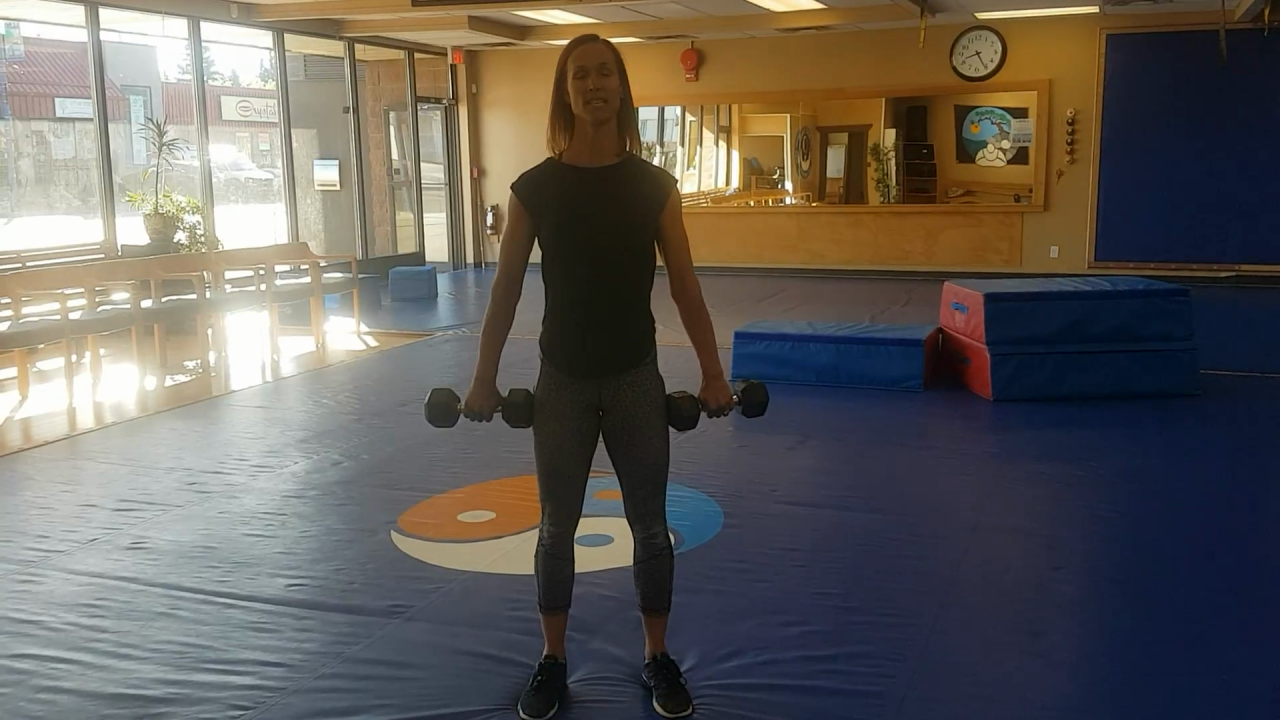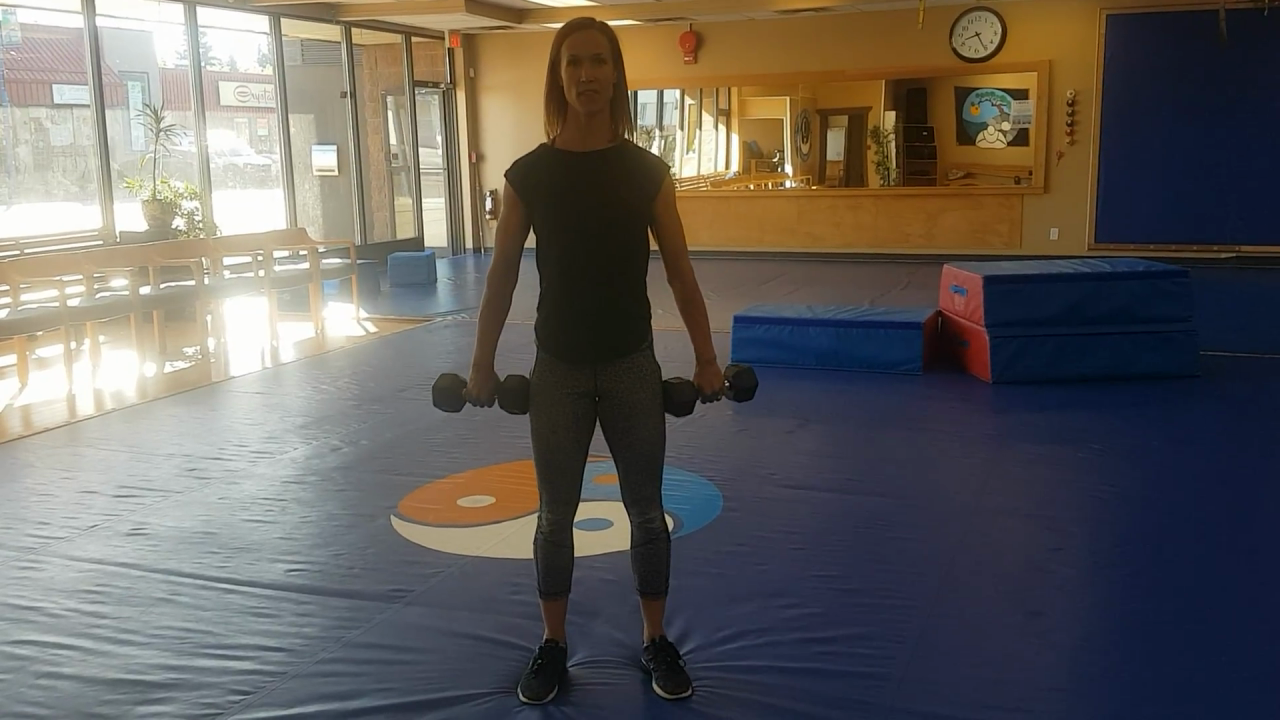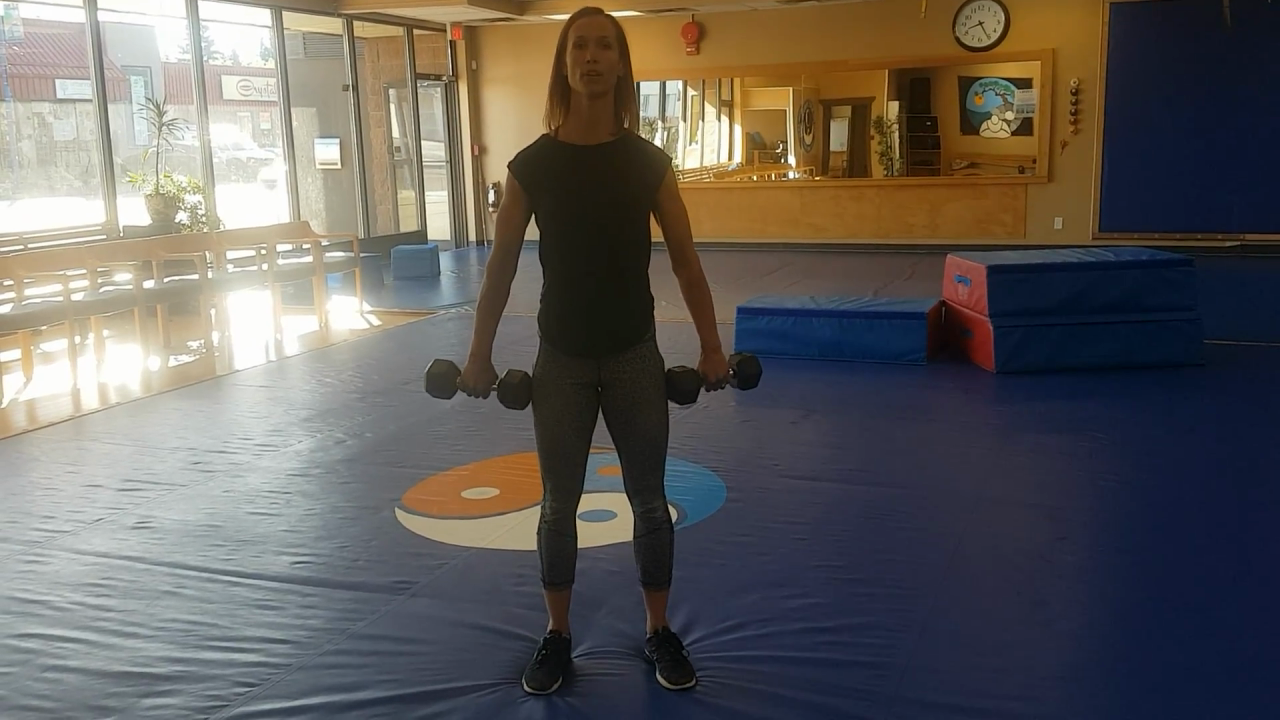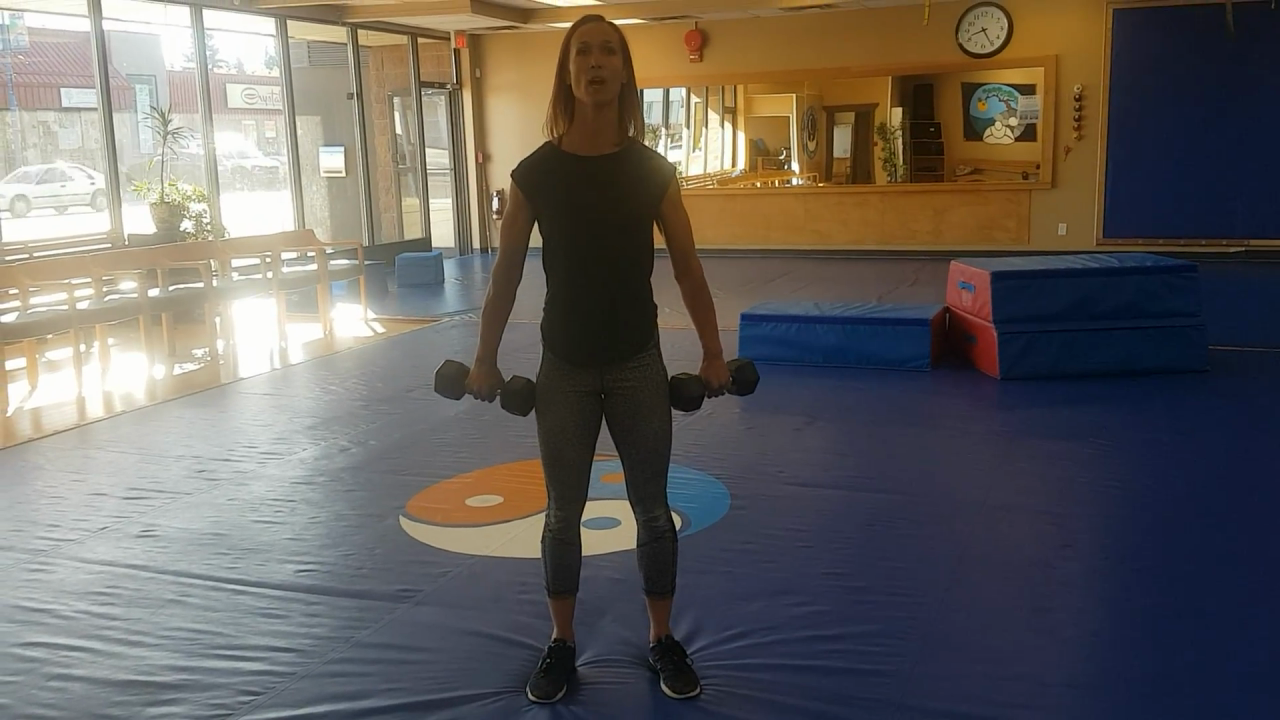
dt=1s
person 1, frame 1
left shoulder: (653, 185)
right shoulder: (535, 187)
left elbow: (685, 285)
right elbow: (505, 289)
left wrist: (713, 373)
right wrist: (484, 378)
left hip: (635, 378)
right hip: (562, 380)
left knee: (649, 525)
right knee: (557, 526)
left ankle: (658, 659)
right ankle: (553, 662)
person 1, frame 2
left shoulder: (646, 170)
right shoulder: (528, 174)
left elbow: (679, 269)
right elbow: (502, 274)
left wrist: (706, 357)
right wrist: (482, 364)
left hip: (631, 364)
right hip: (558, 368)
left knee: (646, 510)
right knee: (555, 513)
left ankle: (656, 641)
right ankle: (552, 645)
person 1, frame 3
left shoulder: (648, 162)
right shoulder: (532, 164)
left elbow: (684, 258)
right elbow: (501, 263)
left wrist: (711, 346)
right wrist: (479, 354)
left hip: (634, 357)
right hip: (561, 360)
left knee: (649, 501)
right knee: (558, 504)
left ankle: (659, 633)
right ankle: (556, 636)
person 1, frame 4
left shoulder: (652, 171)
right shoulder: (535, 172)
left elbow: (687, 267)
right elbow: (506, 271)
left wrist: (713, 352)
right wrist: (485, 359)
left hip: (638, 365)
right hip: (564, 369)
left knee: (652, 509)
right knee: (563, 512)
left ankle: (663, 641)
right ankle: (561, 644)
